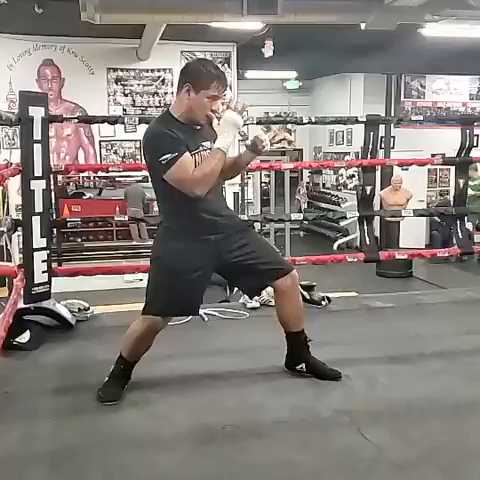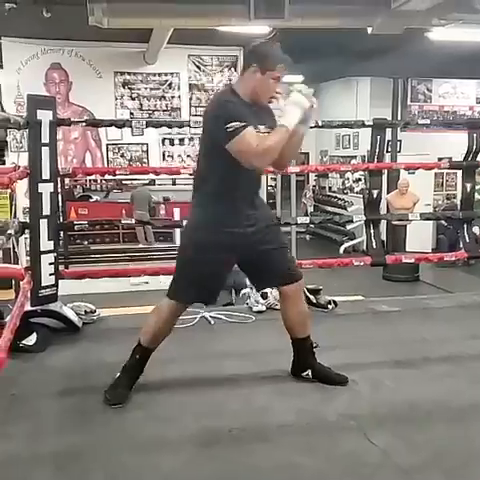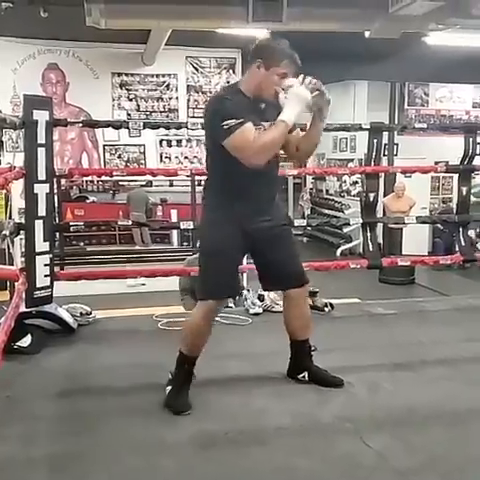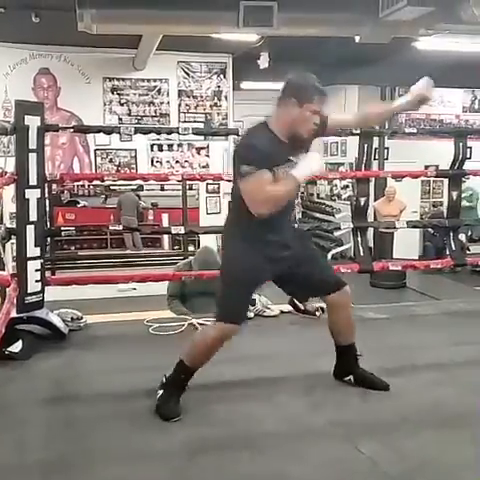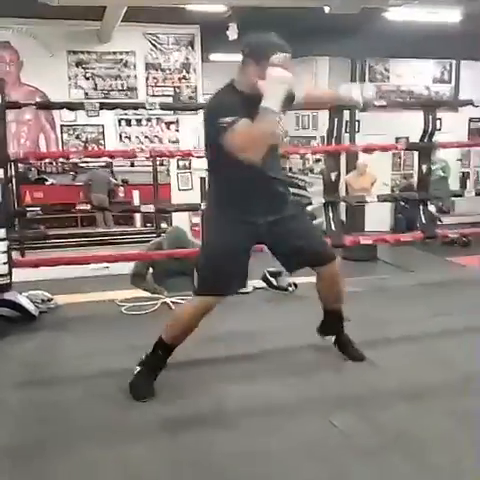
dt=0.4s
person 1, frame 1
left shoulder: (205, 124)
right shoulder: (159, 134)
right elbow: (197, 184)
left wrist: (250, 153)
right wrist: (226, 136)
left hip: (226, 228)
right hip: (183, 241)
left knee: (287, 279)
right knee: (155, 319)
left ankle: (300, 358)
right ankle: (119, 374)
person 1, frame 2
left shoulder: (263, 109)
right shoulder: (225, 106)
left elbow: (283, 160)
right elbow: (257, 157)
left wrist: (300, 117)
right wrist: (293, 118)
left hip: (255, 218)
right hip: (212, 222)
left knee: (293, 286)
right knee: (178, 301)
left ankle: (305, 363)
right ankle: (130, 372)
person 1, frame 3
left shoulder: (273, 104)
right shoulder: (222, 104)
left elbow: (301, 153)
right elbow: (254, 154)
left wrist: (319, 115)
right wrist: (292, 110)
left hip: (267, 215)
right hip: (224, 217)
left knee: (297, 289)
right knee: (210, 303)
left ankle: (301, 365)
right ankle: (180, 379)
person 1, frame 4
left shoulder: (302, 130)
right shoulder: (253, 144)
left elbow: (356, 119)
right elbow: (259, 205)
left wrist: (409, 100)
right wrist: (302, 172)
left hip: (284, 237)
right hip: (246, 246)
left knee: (338, 295)
right knee: (226, 325)
left ankle: (348, 367)
right ankle: (172, 384)
person 1, frame 5
left shoulder: (271, 89)
right shoulder: (221, 104)
left elbow: (309, 98)
right elbow: (252, 152)
left wrist: (344, 95)
right wrist: (273, 102)
left hip: (276, 205)
right hip: (231, 215)
left knee: (329, 265)
right knee: (205, 300)
left ankle: (333, 328)
right ankle: (150, 365)
